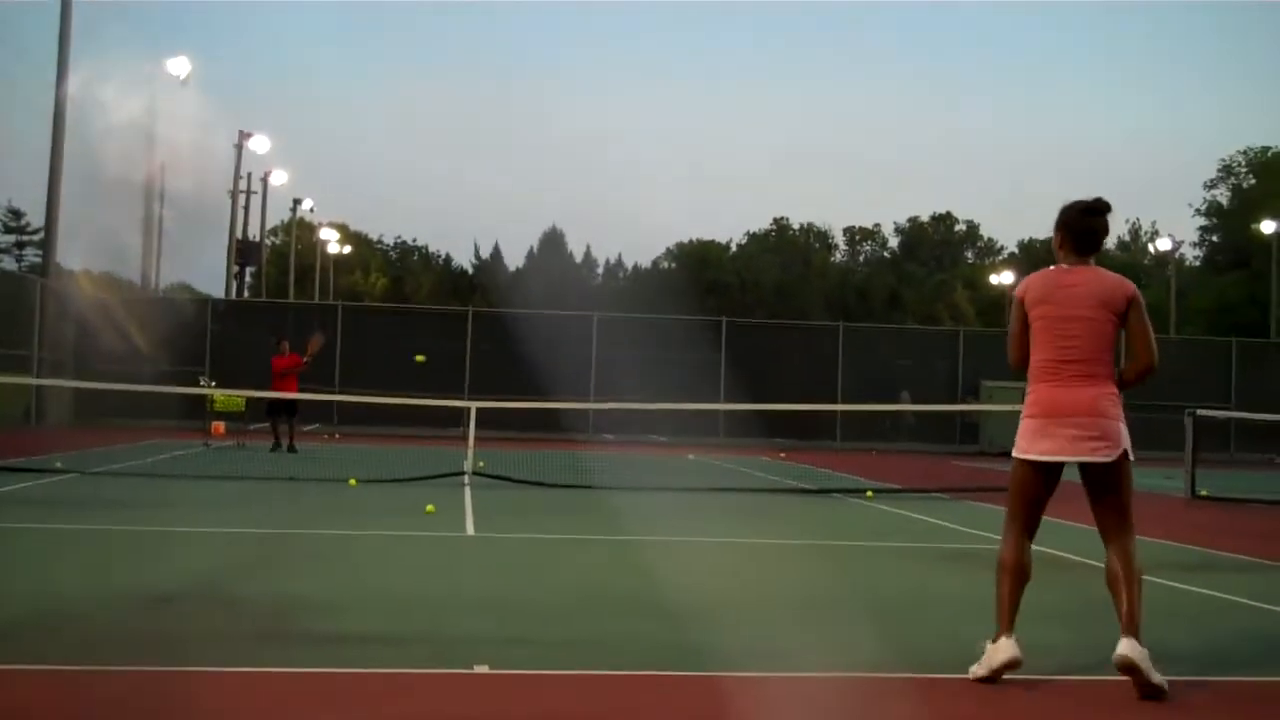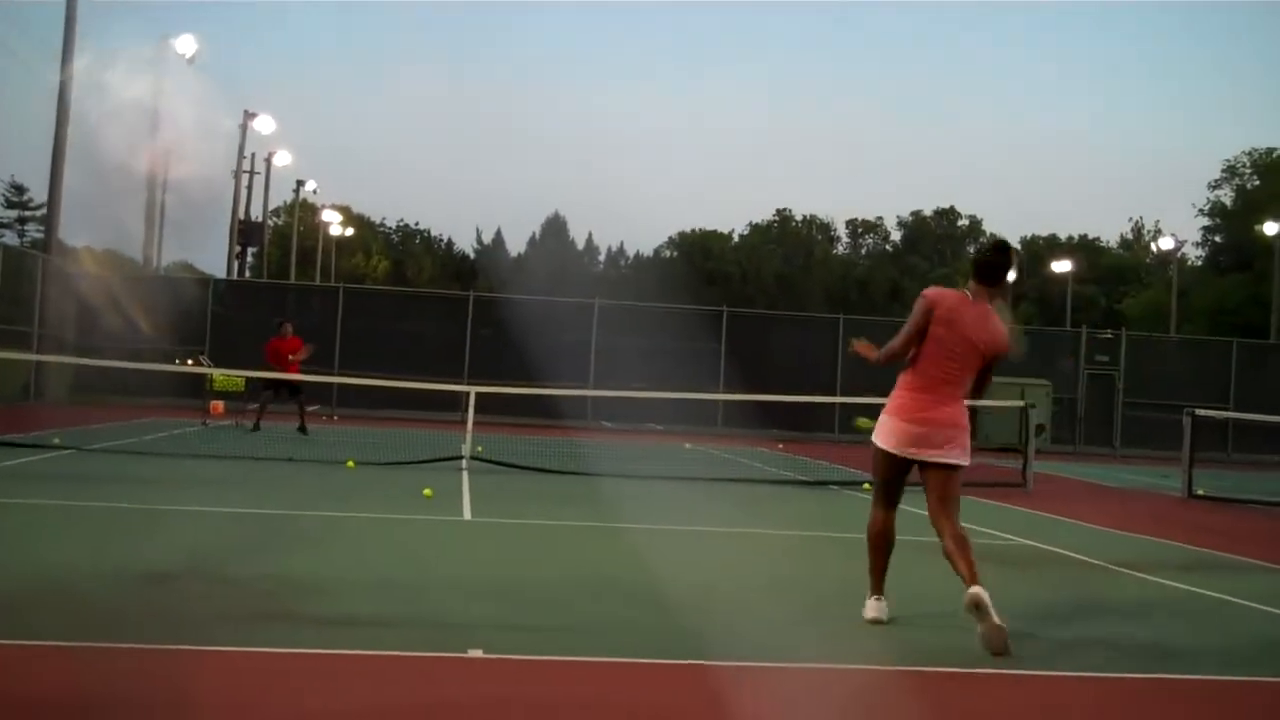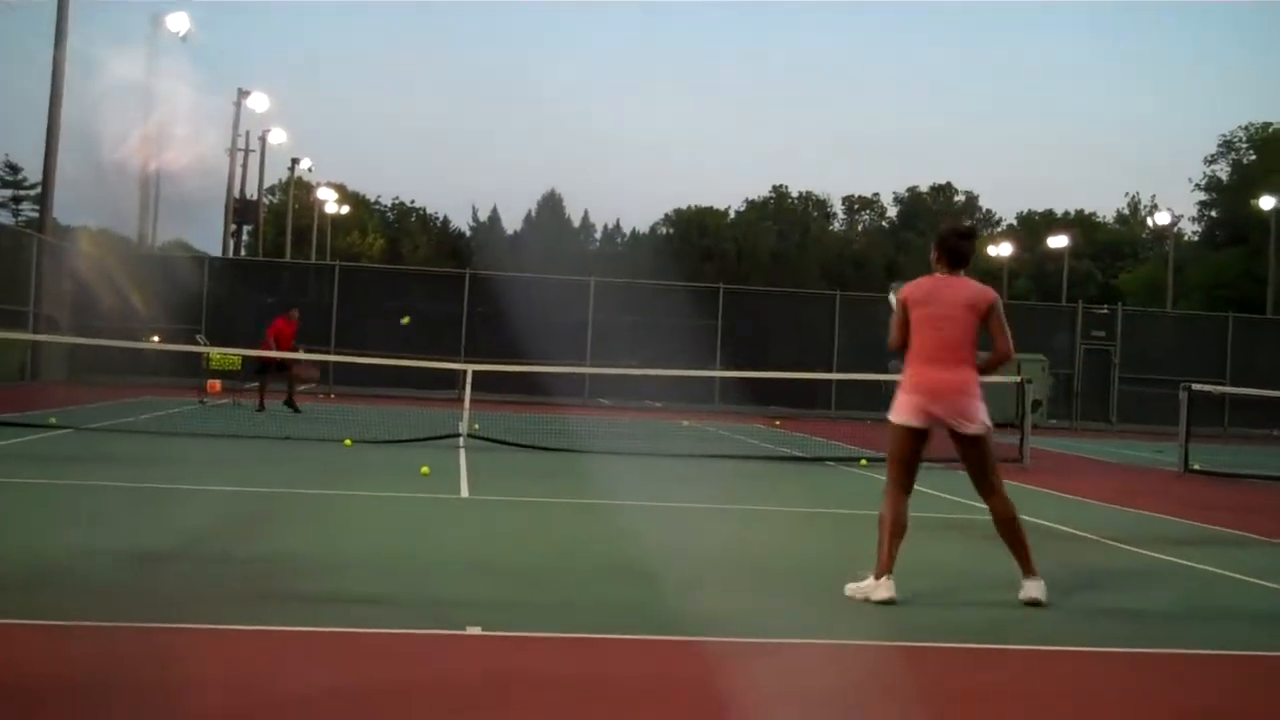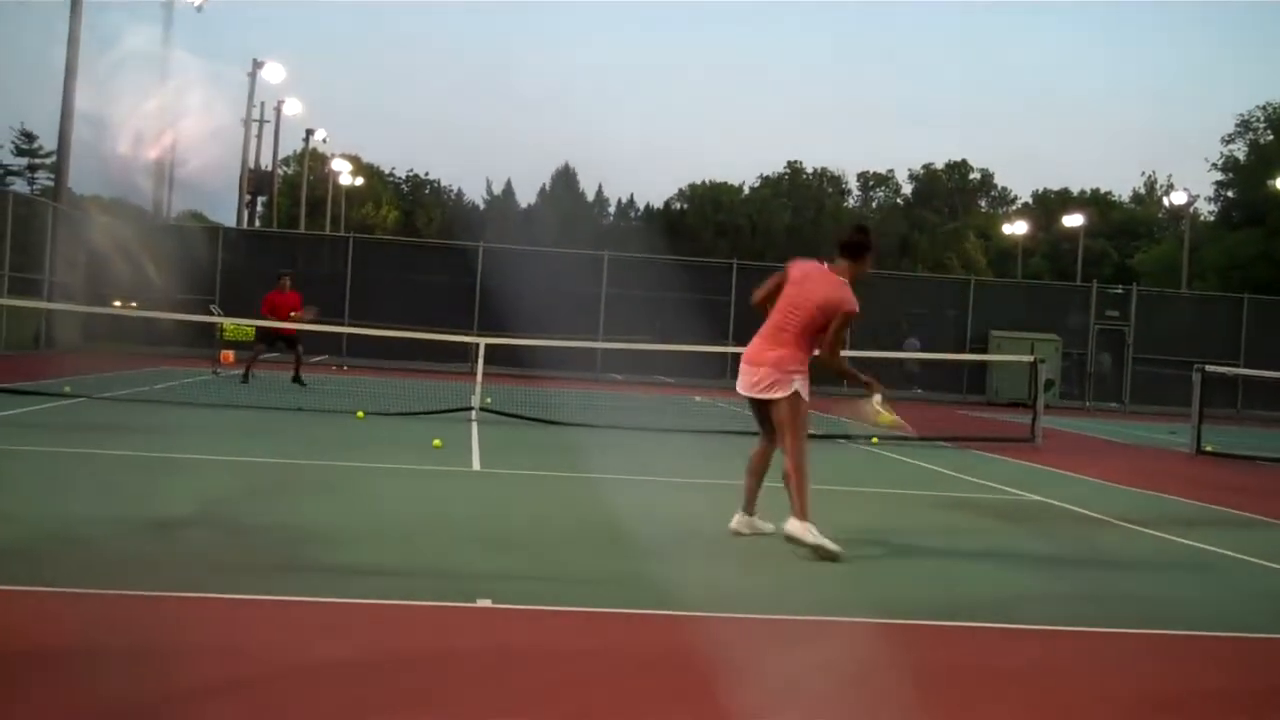
dt=1s
person 1, frame 1
left shoulder: (1030, 286)
right shoulder: (1123, 289)
left elbow: (1017, 358)
right elbow: (1146, 363)
left hip: (1044, 417)
right hip: (1100, 417)
left knee: (1017, 532)
right knee: (1119, 539)
left ankle: (1003, 640)
right ankle: (1131, 641)
person 1, frame 2
left shoulder: (935, 297)
right shoulder: (999, 336)
left elbow: (899, 350)
left wrist: (877, 355)
left hip: (903, 417)
right hip: (947, 429)
left knee: (884, 506)
right knee: (947, 522)
left ankle: (876, 599)
right ankle: (975, 589)
person 1, frame 3
left shoulder: (911, 290)
right shoulder: (986, 295)
left elbow: (895, 344)
right elbow: (1005, 354)
left hip: (916, 392)
right hip: (962, 394)
left knee: (897, 490)
right knee: (992, 492)
left ankle: (882, 579)
right ankle: (1032, 579)
person 1, frame 4
left shoulder: (801, 267)
right shoulder: (846, 302)
left elbow: (758, 300)
right elbow: (829, 359)
right wrist: (863, 380)
left hip: (752, 363)
right hip: (783, 370)
left knee: (769, 439)
right knee: (794, 451)
left ankle: (746, 516)
right ankle: (800, 522)
